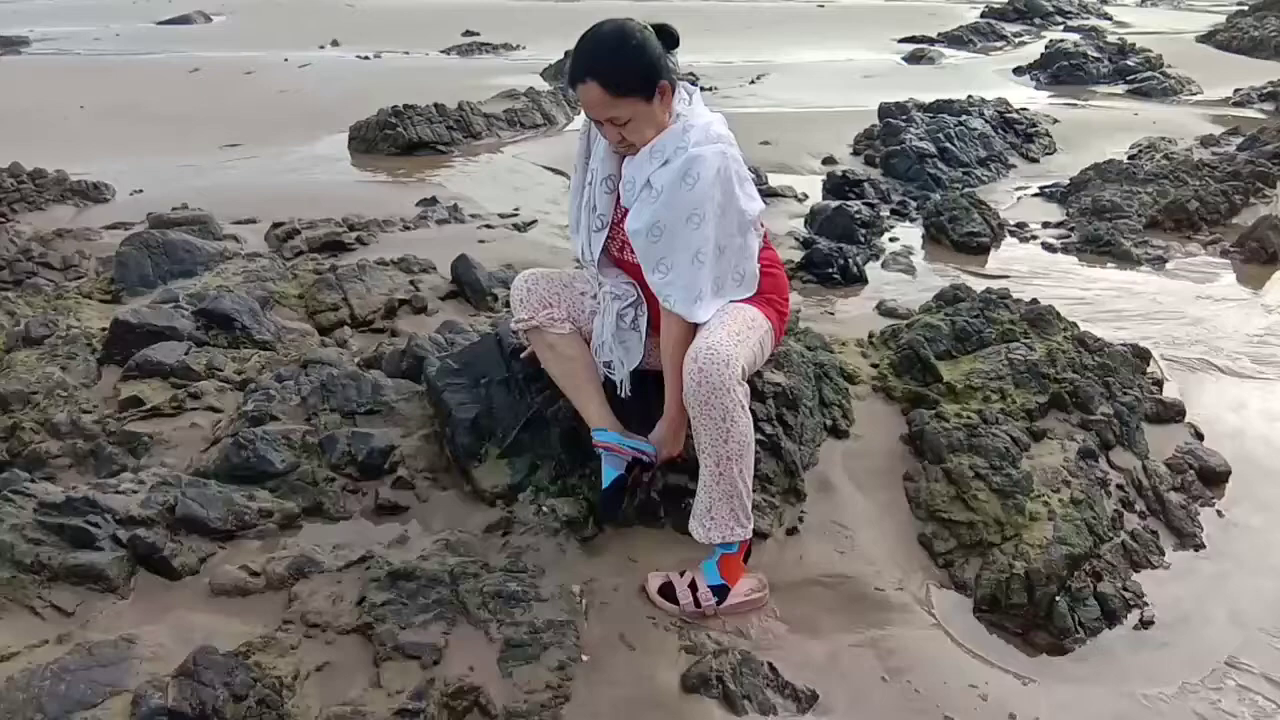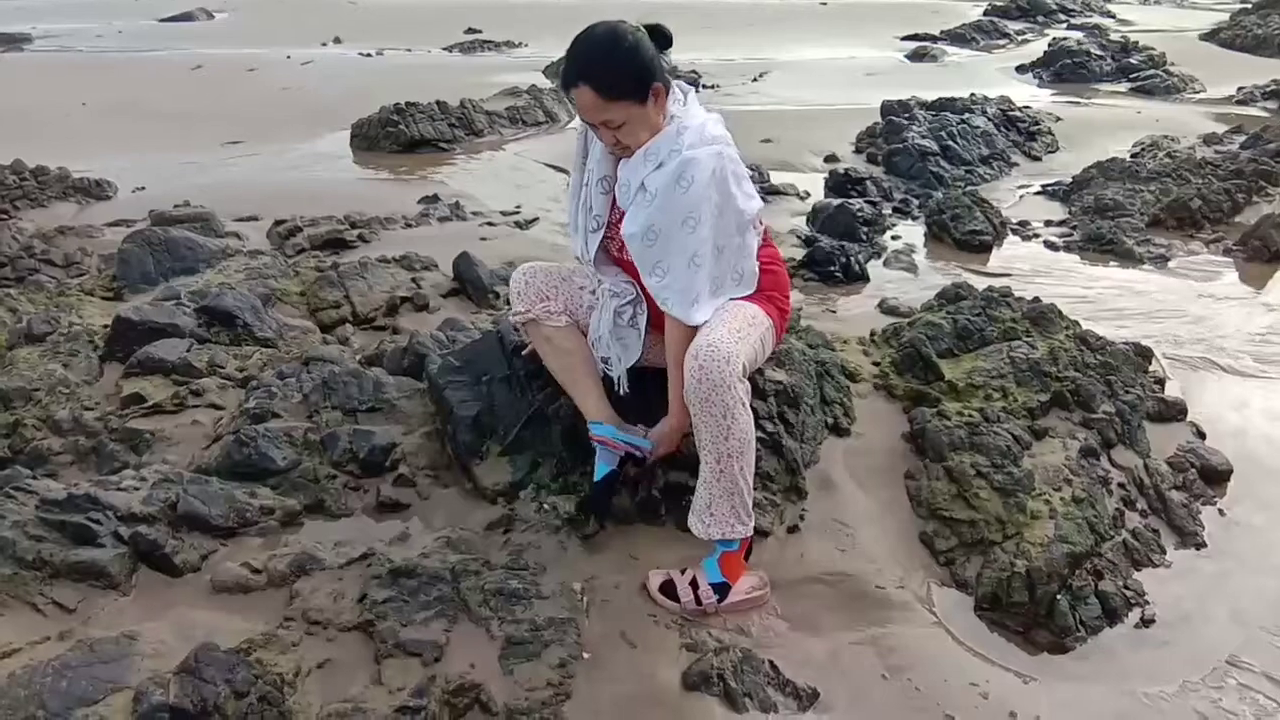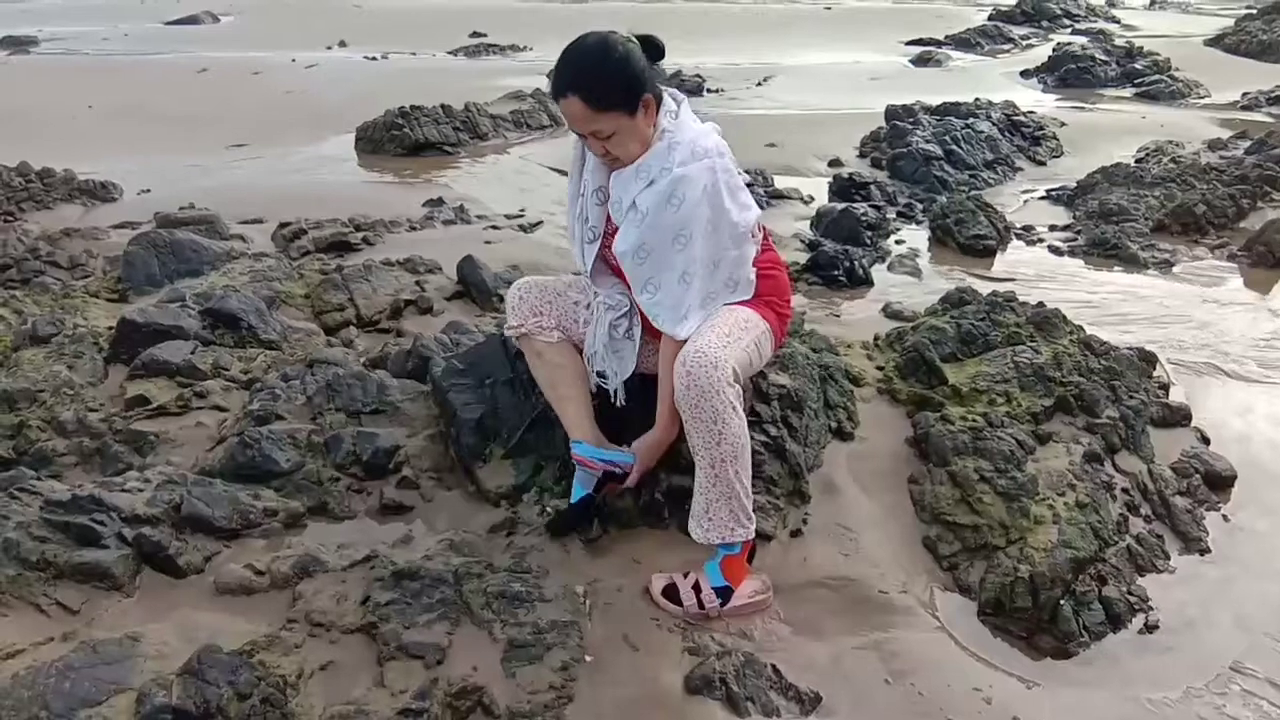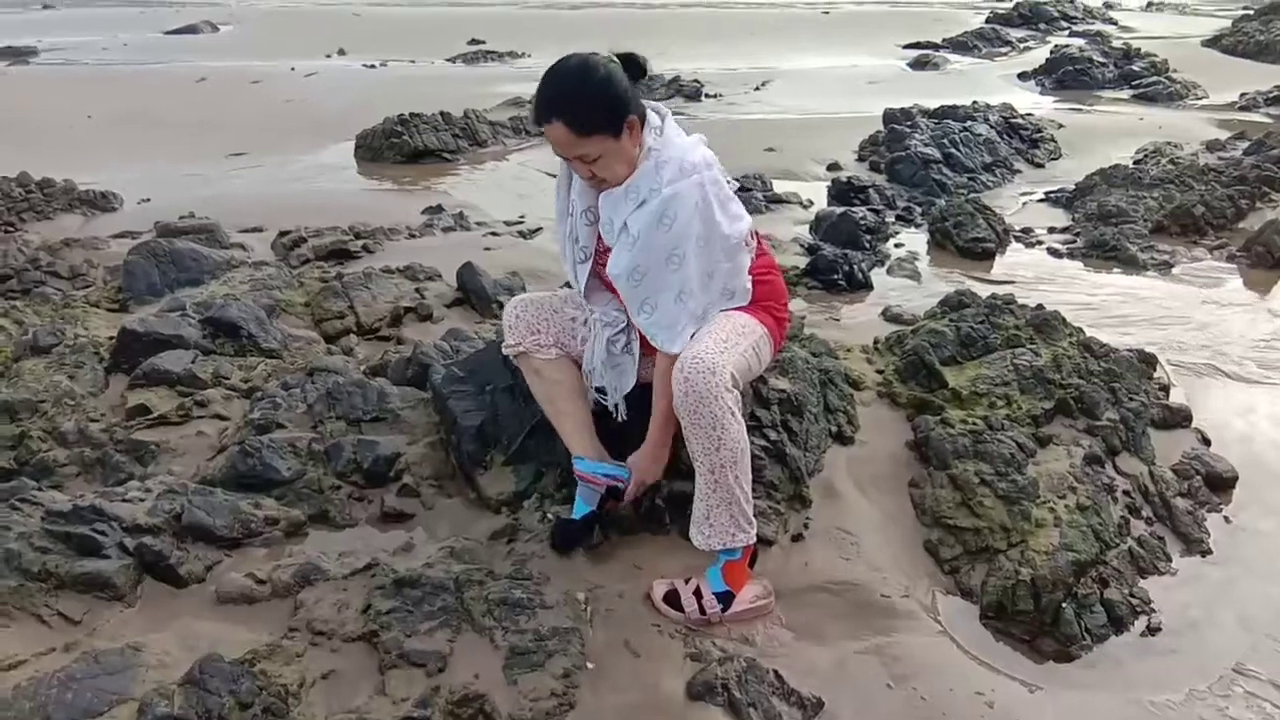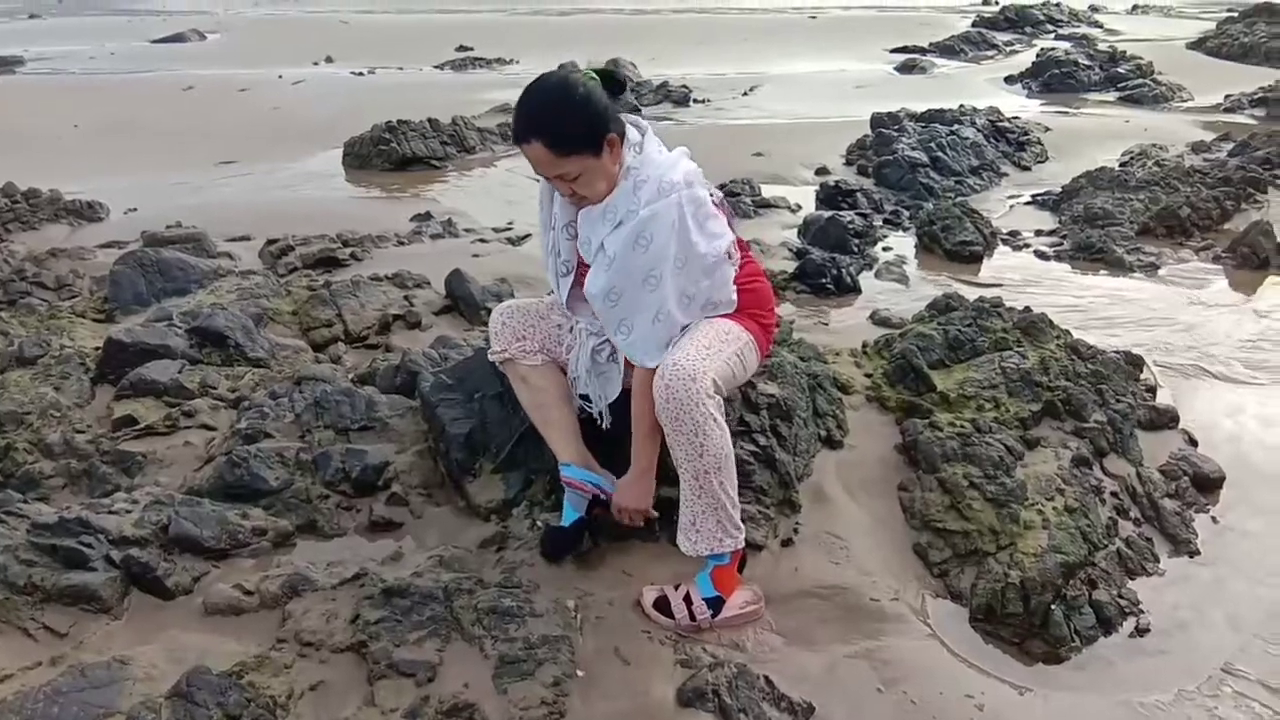
dt=0.2s
person 1, frame 1
left shoulder: (701, 161)
right shoulder: (609, 132)
left elbow: (684, 300)
right elbow: (600, 236)
left wrist: (673, 420)
right wrist: (568, 324)
left hip: (732, 296)
right hip: (640, 289)
left knee: (710, 363)
right knee: (532, 293)
left ankle: (731, 556)
right ankle: (614, 443)
person 1, frame 2
left shoulder: (697, 162)
right shoulder: (609, 131)
left elbow: (685, 302)
right elbow: (602, 236)
left wrist: (676, 418)
right wrist: (575, 321)
left hip: (735, 294)
right hip: (644, 290)
left knee: (712, 360)
right knee: (531, 288)
left ankle: (731, 554)
right ankle: (611, 437)
person 1, frame 3
left shoulder: (691, 174)
right shoulder: (606, 139)
left elbow: (680, 314)
right elbow: (599, 244)
left wrist: (663, 431)
right wrist: (571, 333)
left hip: (737, 298)
right hip: (643, 296)
left knee: (702, 367)
right knee: (528, 302)
left ankle: (734, 557)
right ankle: (592, 454)
person 1, frame 4
left shoulder: (680, 188)
right shoulder: (594, 157)
left elbow: (673, 331)
right elbow: (596, 264)
left wrist: (654, 447)
left hip: (735, 305)
right hip: (638, 307)
left knee: (700, 372)
right knee: (525, 318)
left ankle: (735, 563)
right ankle: (595, 469)
person 1, frame 5
left shoulder: (658, 205)
right shoulder: (579, 168)
left elbow: (648, 352)
right elbow: (581, 279)
left wrist: (641, 474)
left hip: (723, 310)
right hip: (621, 314)
left knee: (681, 378)
right knee: (511, 325)
left ankle: (724, 568)
right ankle: (581, 477)
